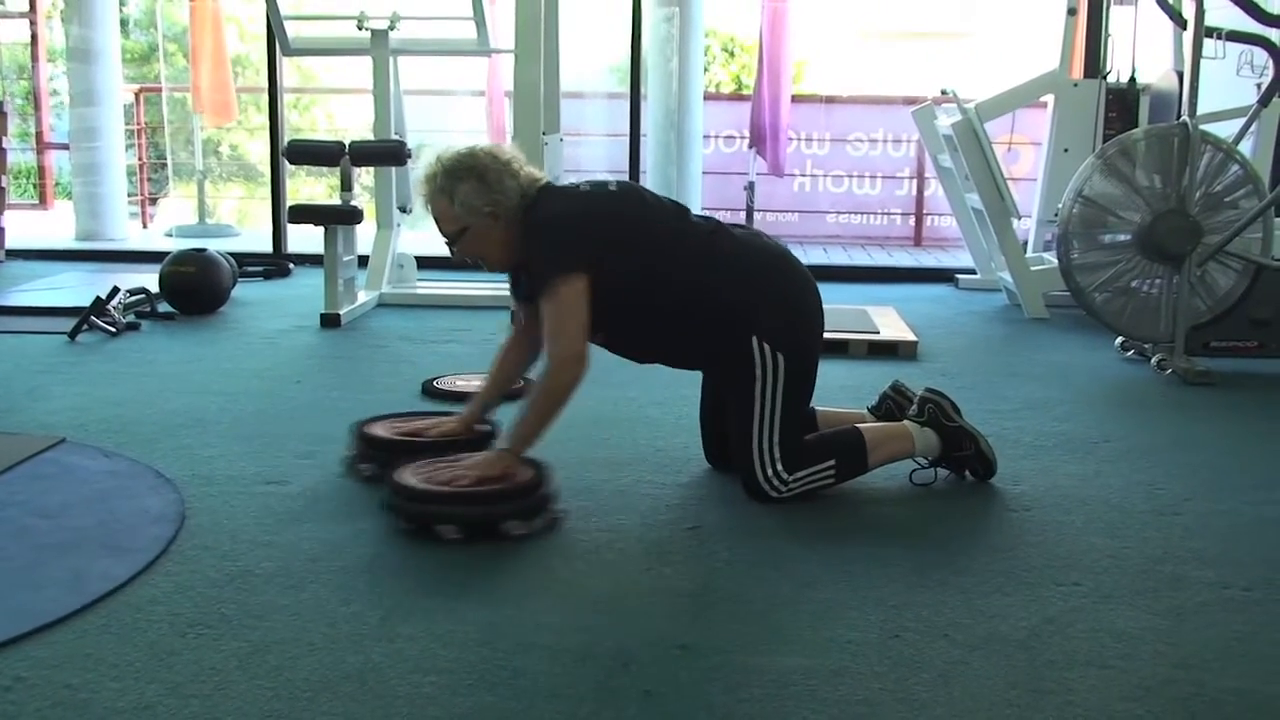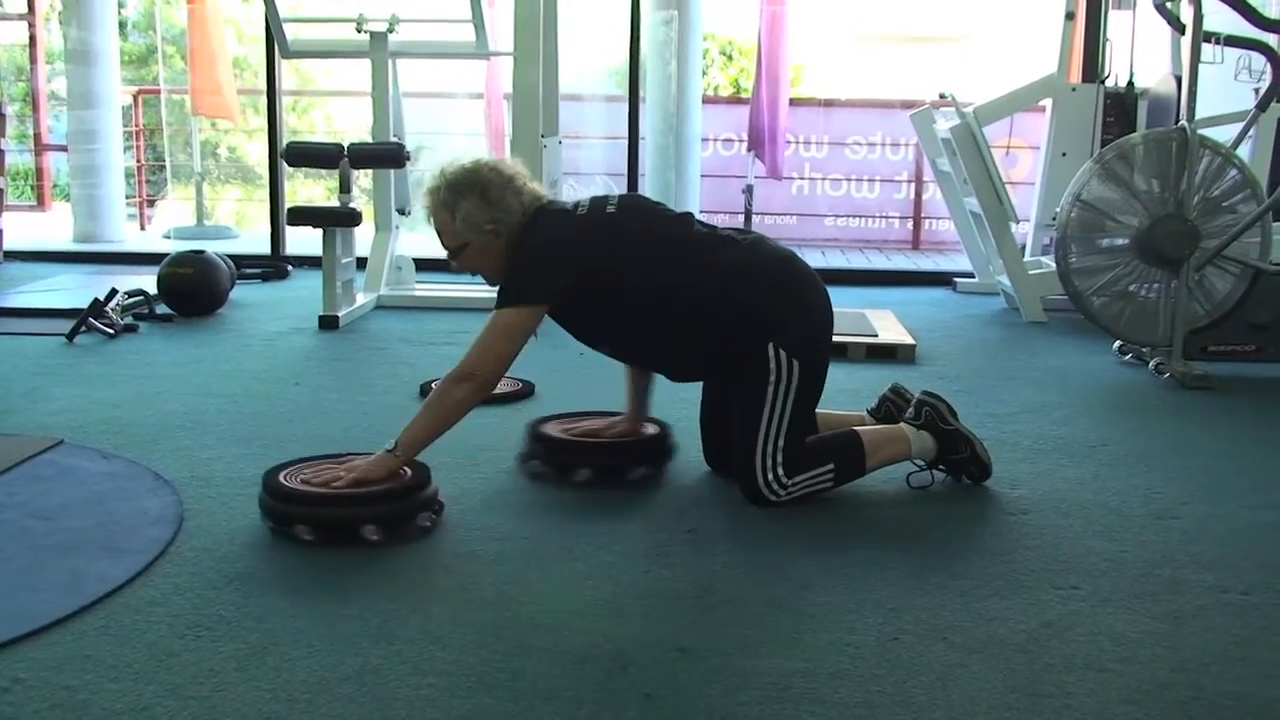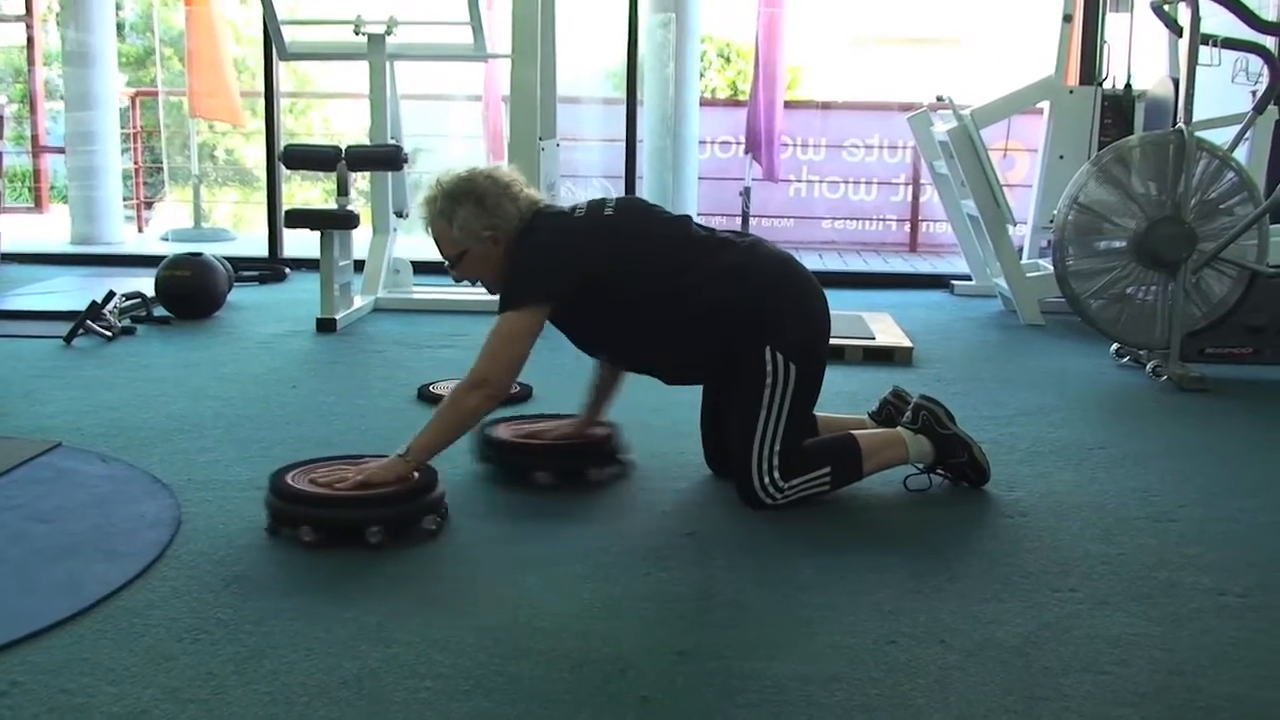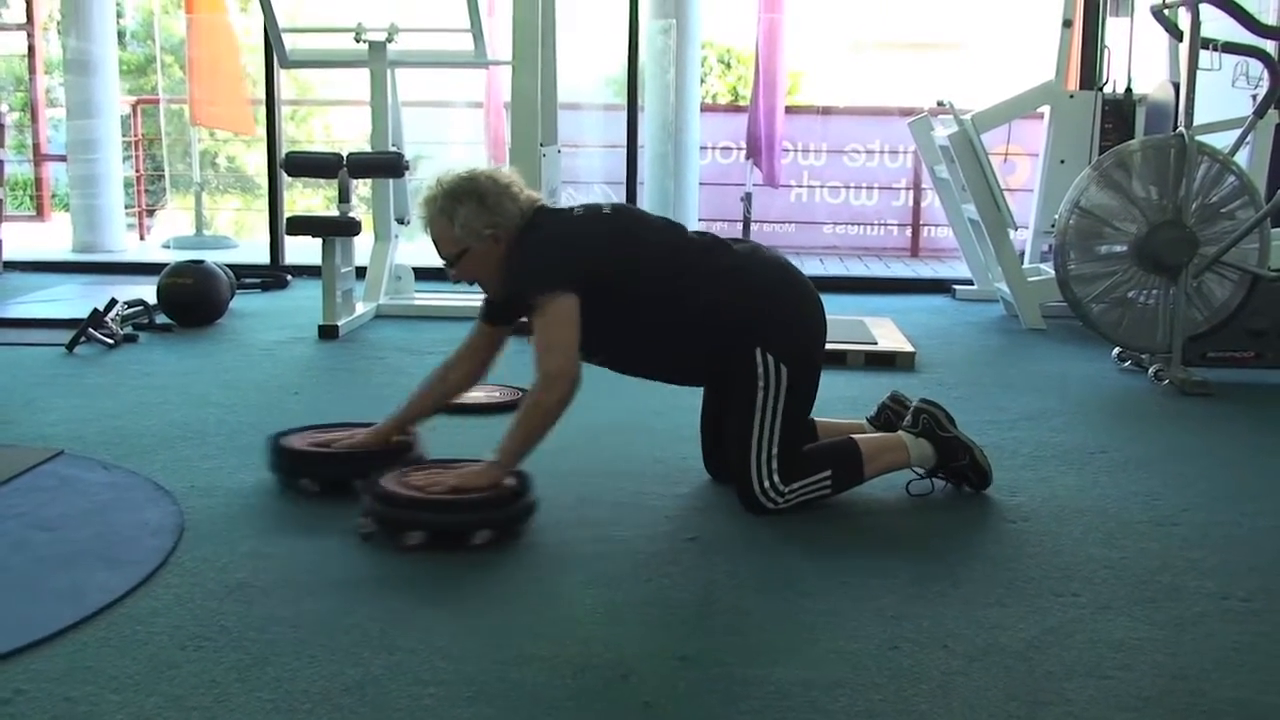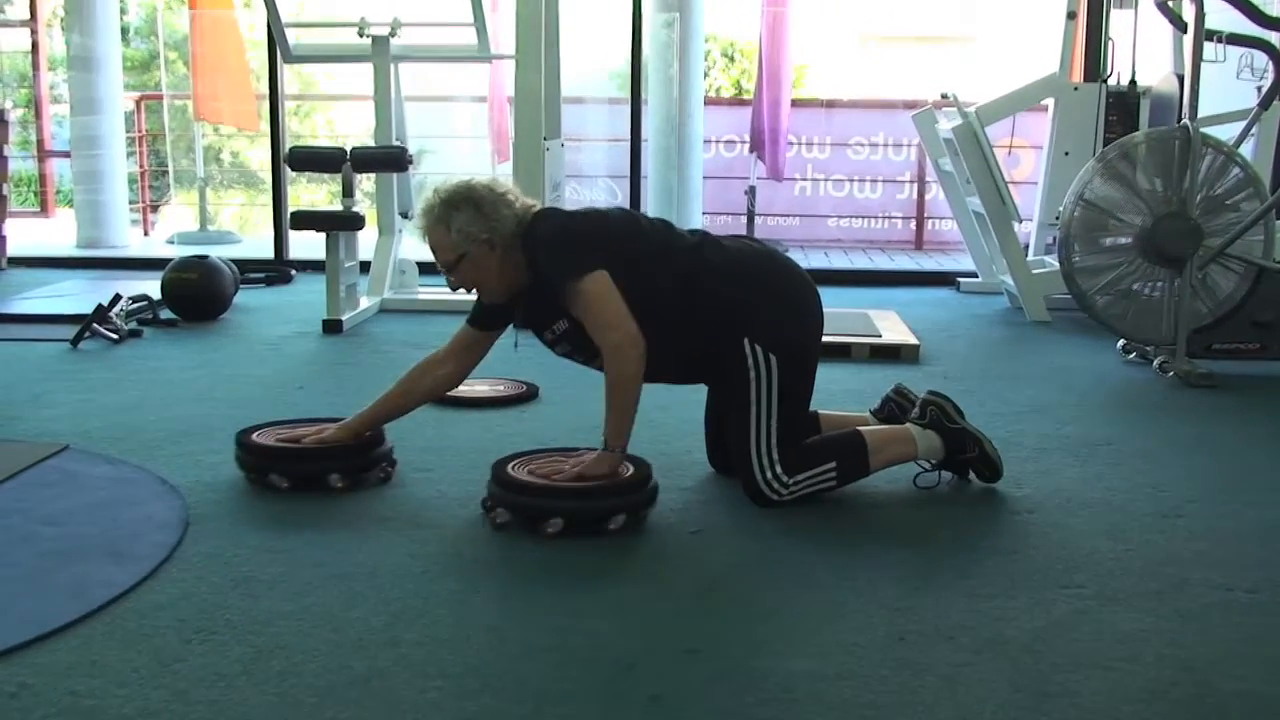
dt=0.4s
person 1, frame 1
left shoulder: (554, 230)
right shoulder: (534, 234)
left elbow: (566, 363)
right elbow: (524, 339)
left wrist: (507, 455)
right wrist: (472, 415)
left hip: (769, 311)
right hip: (750, 308)
left knee: (772, 477)
right knee: (728, 454)
left ankle: (926, 437)
right ankle: (890, 412)
person 1, frame 2
left shoulder: (544, 253)
right shoulder: (562, 236)
left elbow: (472, 379)
left wrist: (391, 458)
right wrist: (636, 413)
left hip: (781, 317)
right hip: (754, 313)
left knee: (769, 479)
right knee: (728, 456)
left ankle: (919, 438)
right ankle: (888, 414)
person 1, frame 3
left shoulder: (539, 258)
right shoulder: (557, 241)
left elbow: (486, 386)
right elbow: (624, 321)
left wrist: (402, 463)
right wrist: (587, 416)
left hip: (779, 318)
right hip: (754, 313)
left knee: (765, 481)
right knee: (726, 457)
left ankle: (920, 442)
right ankle: (890, 418)
person 1, frame 4
left shoulder: (549, 250)
right shoulder: (519, 263)
left elbow: (556, 383)
right elbow: (469, 361)
left wrist: (497, 470)
right wrist: (386, 430)
left hip: (773, 320)
right hip: (751, 323)
left knee: (768, 488)
right knee: (727, 466)
left ankle: (919, 446)
right ankle: (889, 421)
person 1, frame 5
left shoulder: (557, 246)
right shoulder: (513, 282)
left elbow: (627, 349)
right elbow: (446, 365)
left wrist: (611, 455)
right wrist: (351, 428)
left hip: (769, 310)
right hip: (748, 314)
left knee: (770, 477)
right knee: (731, 455)
left ankle: (930, 439)
right ankle: (897, 413)
